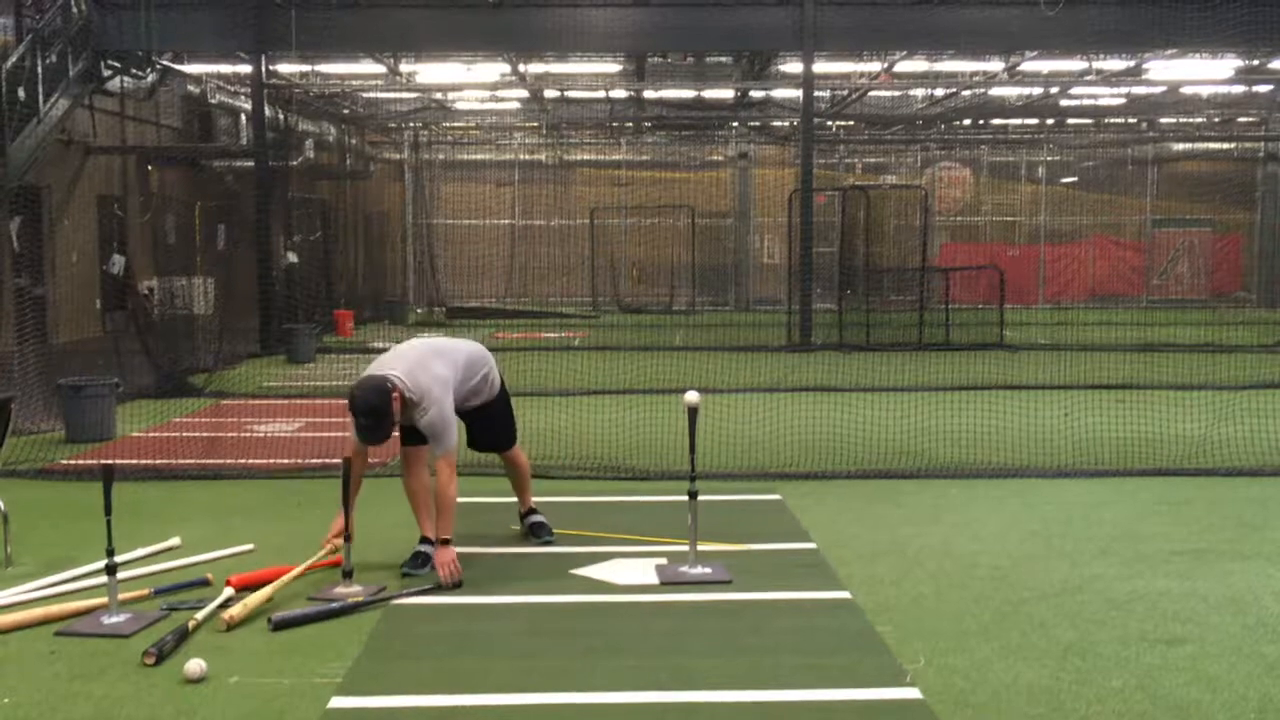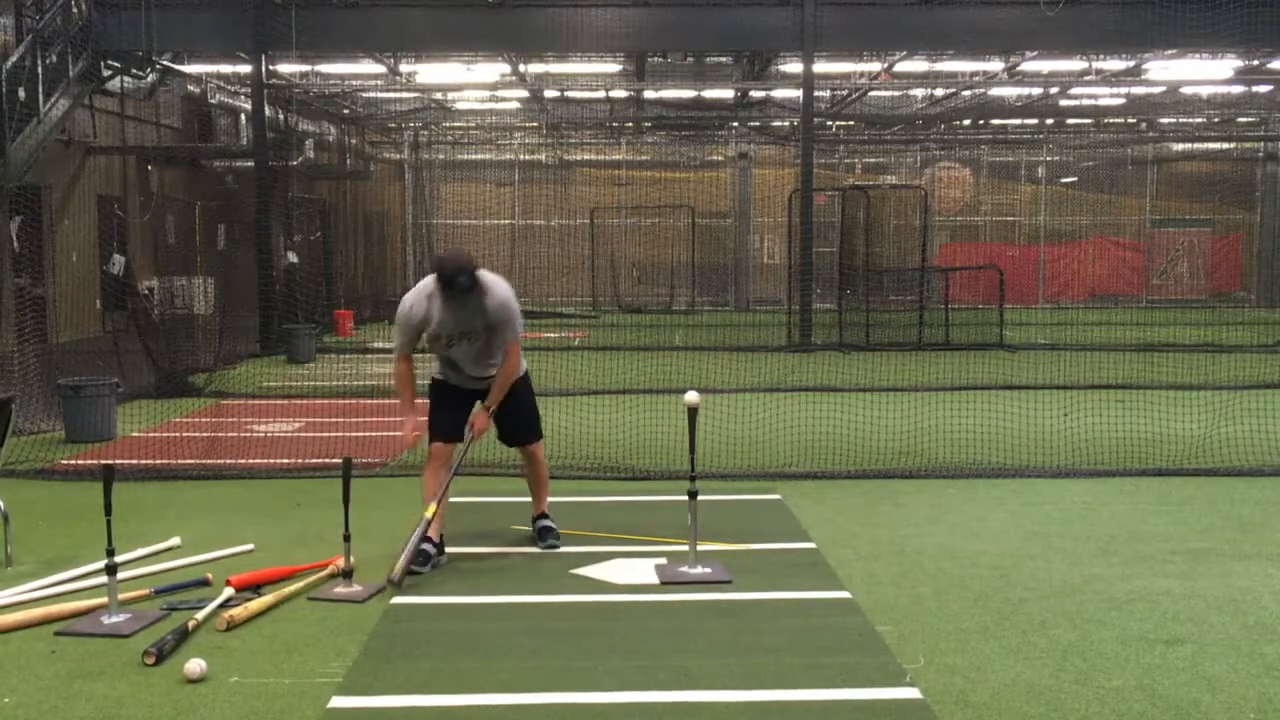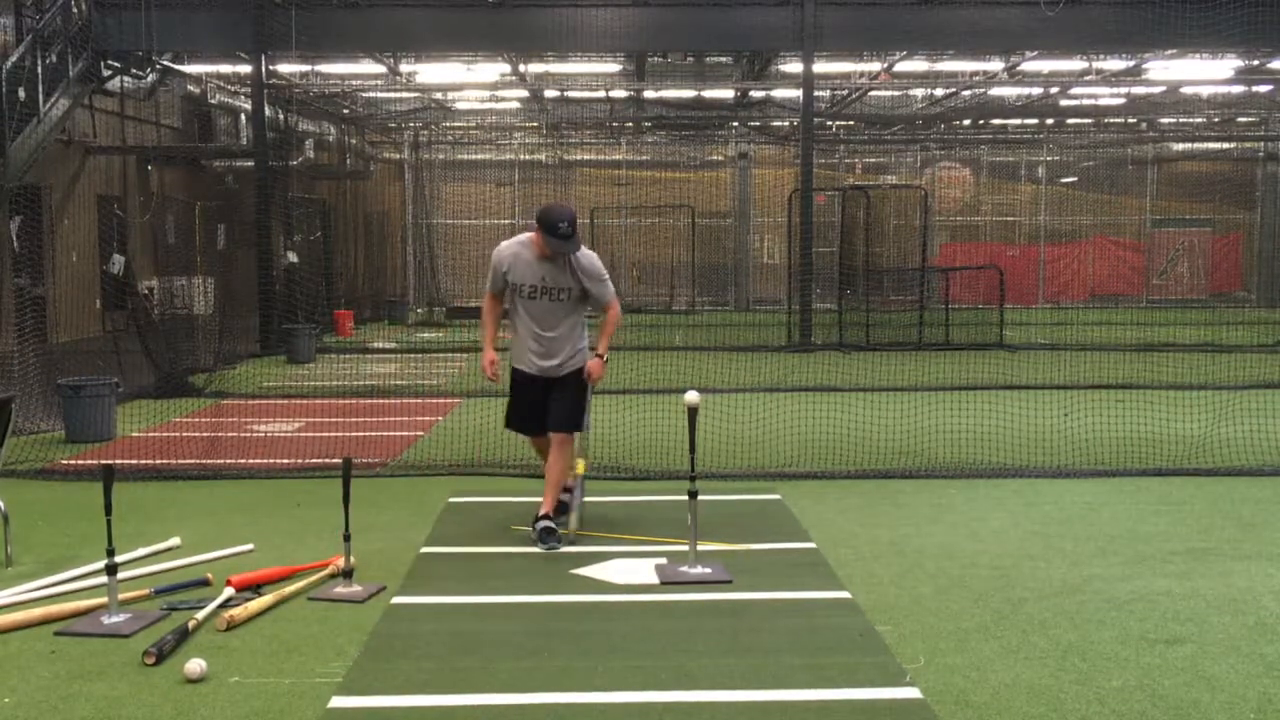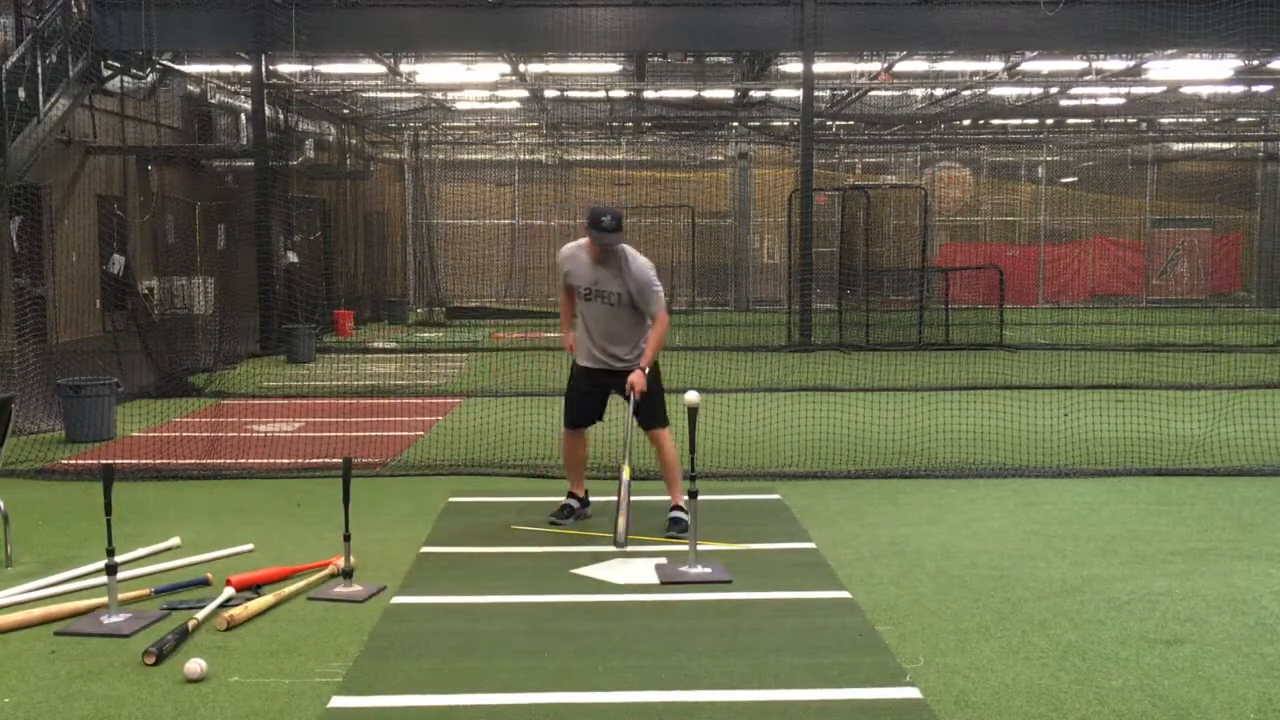
dt=0.7s
person 1, frame 1
left shoulder: (430, 403)
right shoulder: (368, 396)
left elbow: (446, 476)
right elbow: (357, 454)
left wrist: (445, 543)
right wrist: (345, 513)
left hip: (478, 380)
left knee: (508, 450)
right knee: (411, 457)
left ankle: (528, 510)
right ankle: (427, 540)
person 1, frame 2
left shoulder: (499, 297)
right shoulder: (415, 305)
left elbow: (511, 356)
right elbow: (404, 358)
left wrist: (488, 407)
right wrist: (409, 413)
left hip: (503, 378)
right hip: (452, 378)
left knee: (531, 448)
right knee: (439, 452)
left ankle: (541, 516)
right ankle: (432, 540)
person 1, frame 3
left shoulder: (586, 262)
right shoulder: (506, 255)
left elbow: (612, 308)
right elbow: (494, 299)
left wrist: (600, 355)
right wrist: (489, 347)
left hip: (571, 364)
right hip: (525, 363)
left knee: (562, 436)
right knee: (536, 433)
left ankle: (545, 516)
right ankle: (564, 486)
person 1, frame 4
left shoulder: (640, 269)
right shoulder: (569, 256)
left elbow: (660, 323)
left wrist: (642, 369)
right wrist: (567, 328)
left hip: (635, 361)
right hip: (589, 360)
left knee: (657, 430)
right knee: (573, 427)
left ankle: (678, 506)
right ankle: (577, 497)
